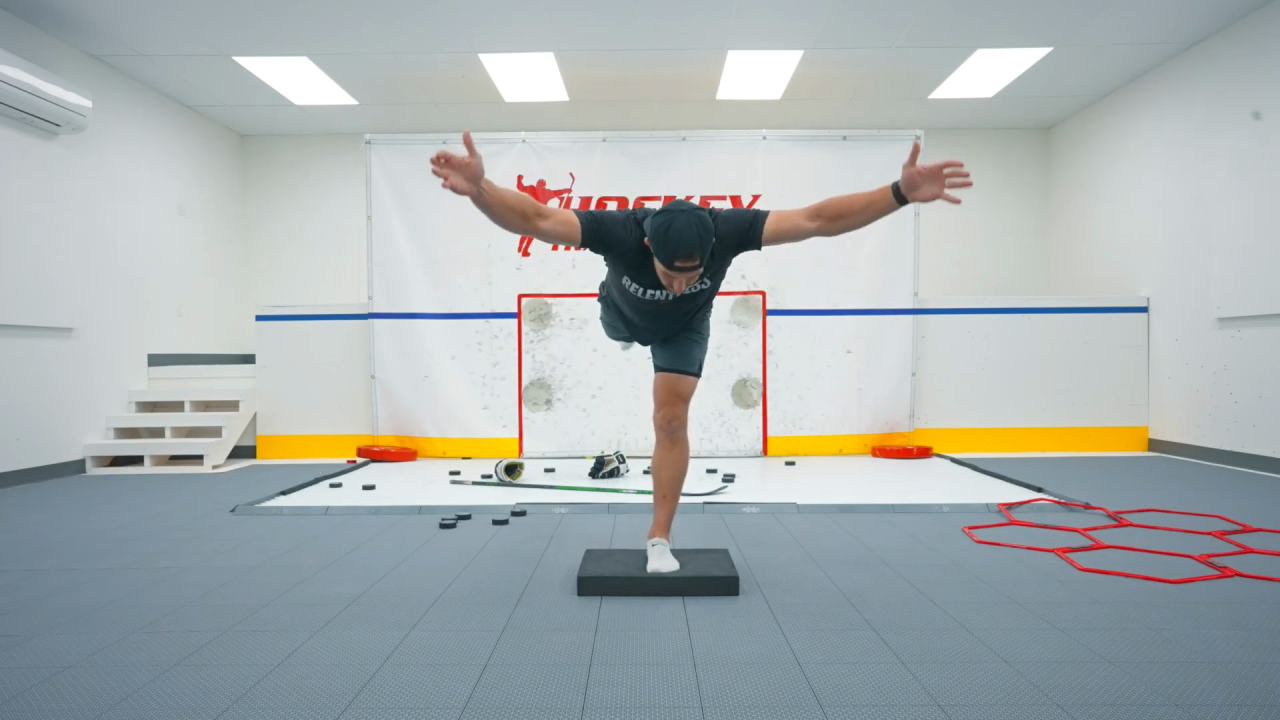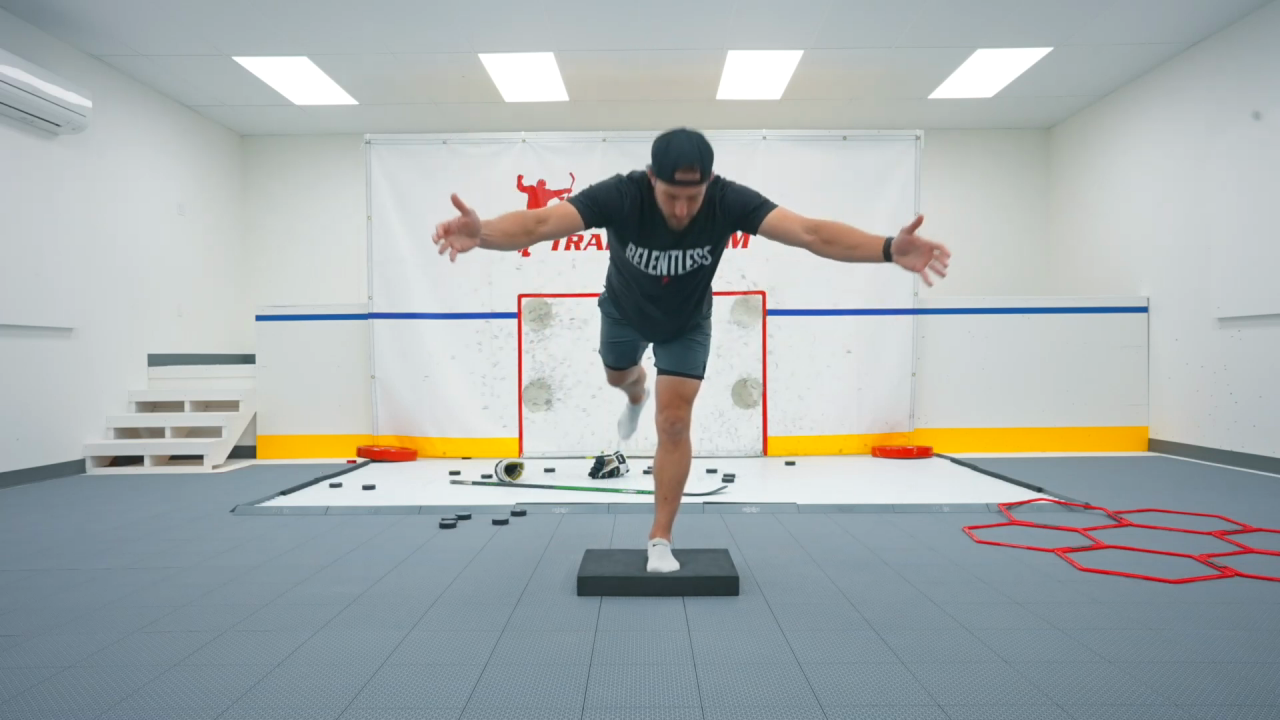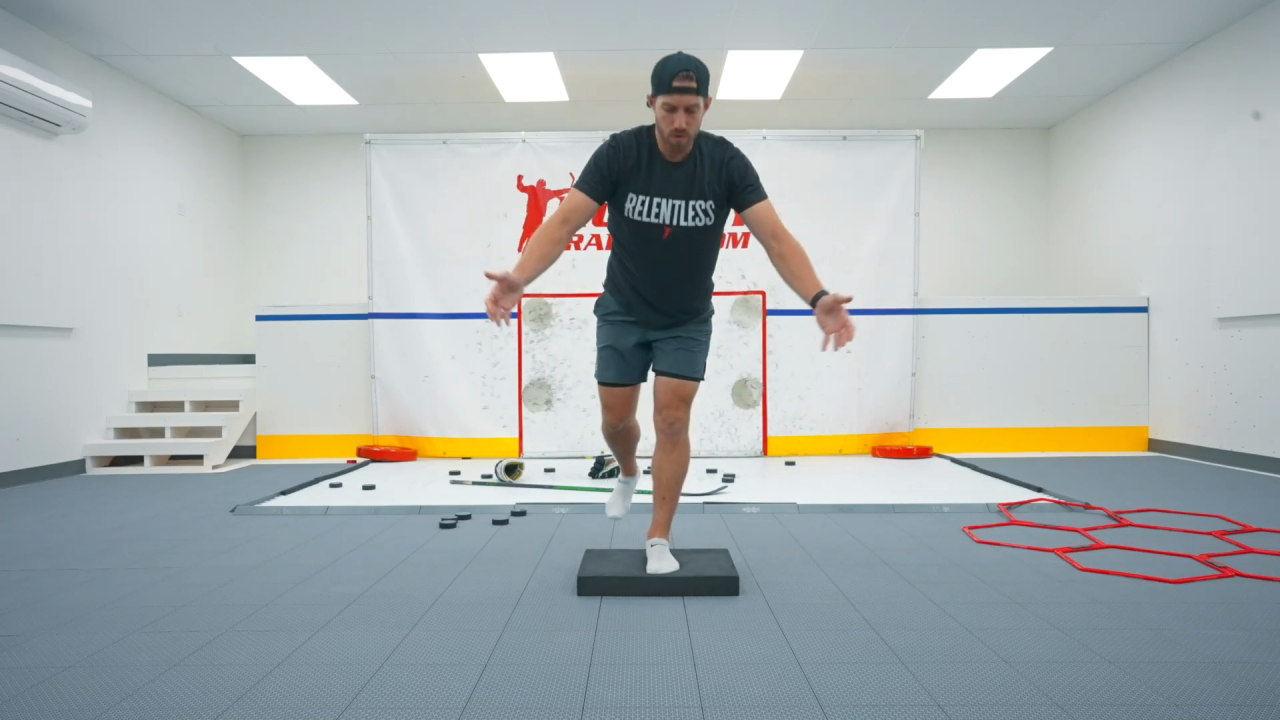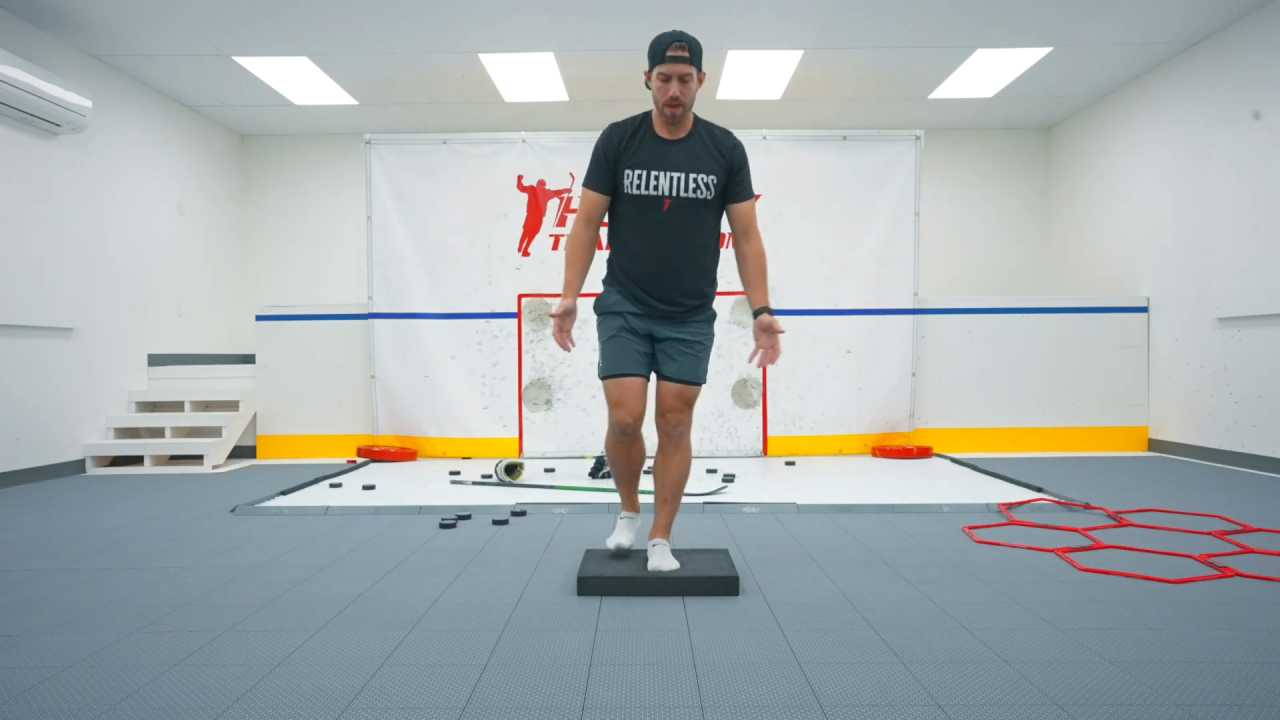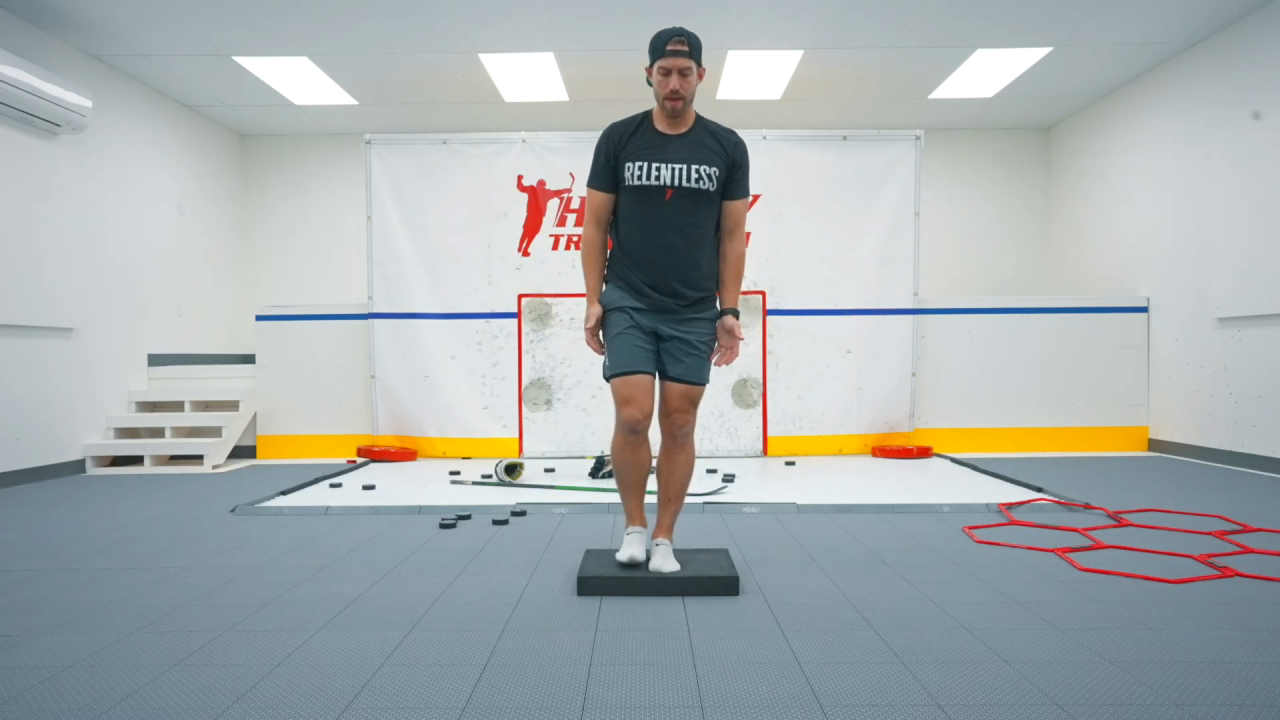
dt=0.4s
person 1, frame 1
left shoulder: (727, 231)
right shoulder: (620, 231)
left elbow: (817, 219)
right elbow: (535, 219)
left wrist: (900, 193)
right wrist: (480, 189)
left hip: (684, 328)
right hip: (624, 312)
left knee: (670, 419)
right knee: (624, 334)
left ankle: (659, 540)
right ankle: (636, 334)
person 1, frame 2
left shoulder: (729, 199)
right shoulder: (619, 195)
left elbow: (808, 231)
right elbow: (541, 223)
left wrist: (887, 250)
right wrist: (481, 231)
left hip: (687, 323)
right hip: (625, 312)
left knee: (674, 421)
right knee: (622, 379)
left ankle: (660, 541)
right ankle: (636, 382)
person 1, frame 3
left shoulder: (727, 162)
right shoulder: (618, 152)
left elbow: (774, 236)
right elbow: (565, 222)
left wrist: (817, 298)
right wrist: (519, 278)
left hip: (687, 318)
right hip: (623, 311)
left knee: (672, 422)
right knee: (616, 419)
left ankle: (658, 540)
right ankle: (627, 474)
person 1, frame 4
left shoulder: (726, 149)
right shoulder: (617, 140)
left elbow: (746, 236)
right elbow: (587, 224)
left wrist: (759, 310)
right wrist: (569, 297)
left hip: (691, 314)
right hip: (624, 307)
left knee: (674, 425)
right knee: (625, 419)
left ankle: (661, 539)
right ankle: (627, 513)
person 1, frame 5
left shoulder: (726, 146)
right shoulder: (618, 138)
left elbow: (732, 235)
right elbow: (595, 226)
left wrist: (729, 310)
right wrist: (593, 300)
left hip: (693, 311)
right hip: (627, 304)
left knee: (678, 426)
right knee: (632, 418)
left ankle: (664, 539)
right ankle: (634, 528)
